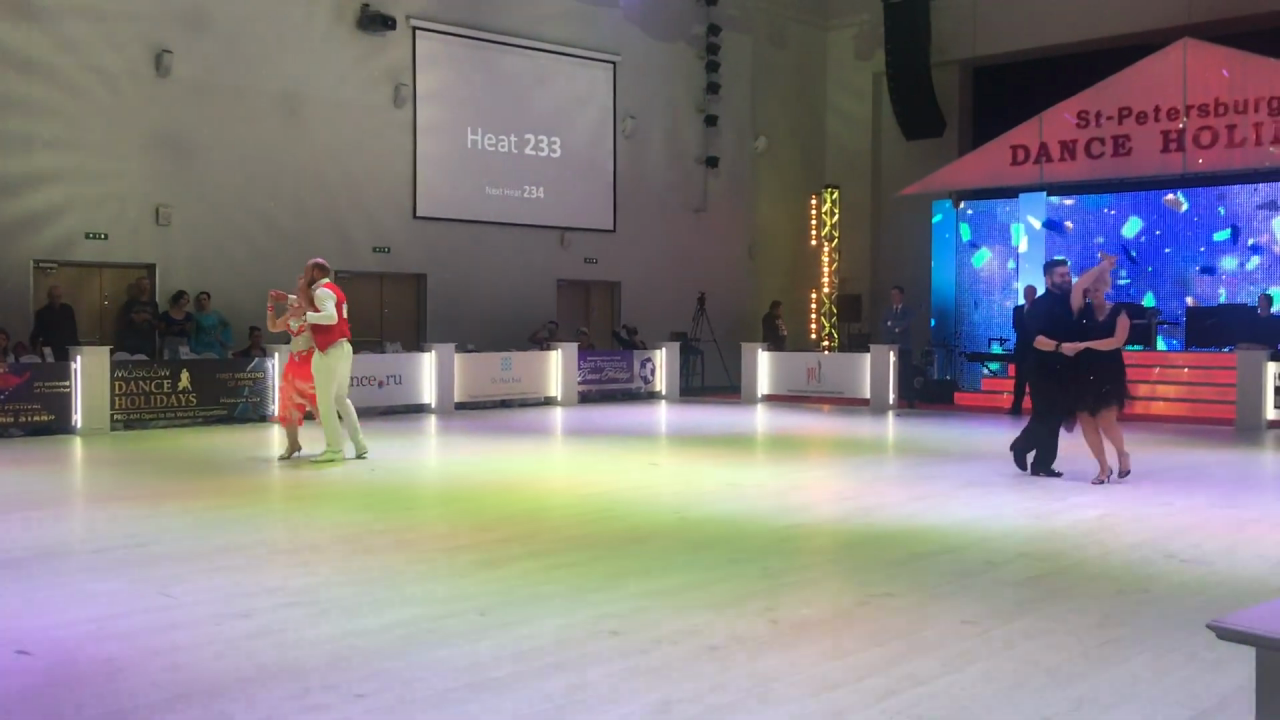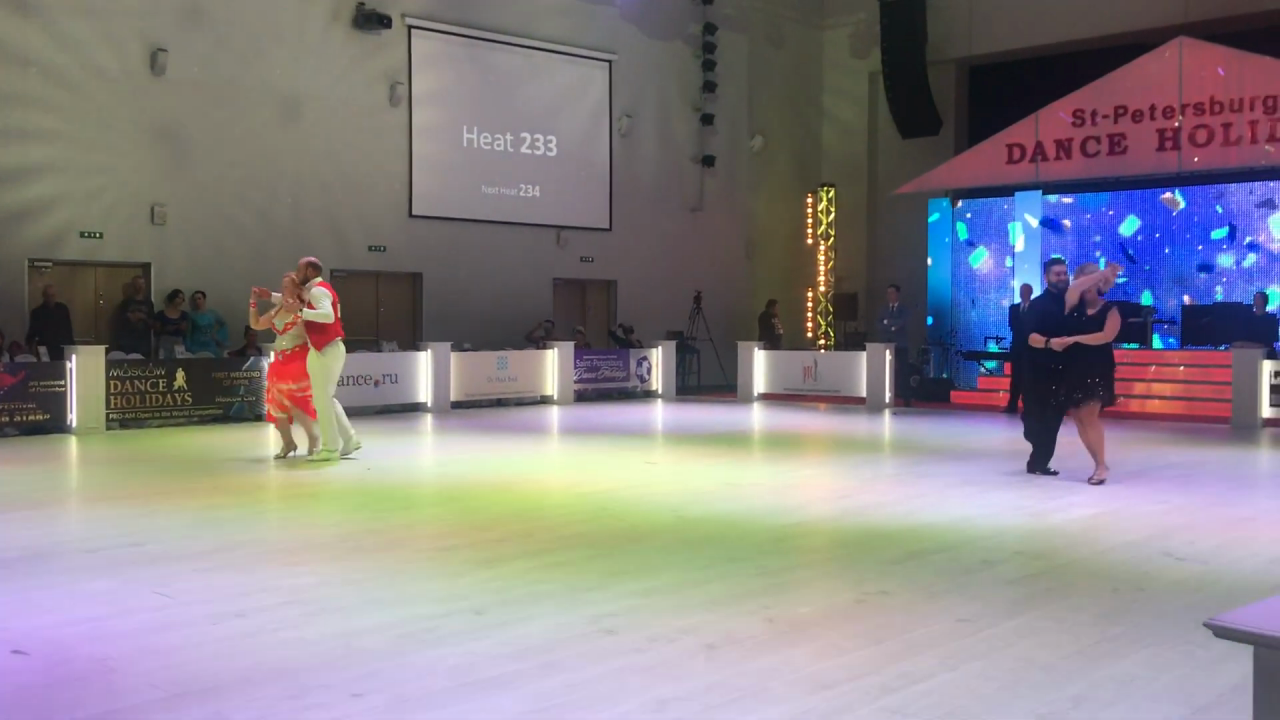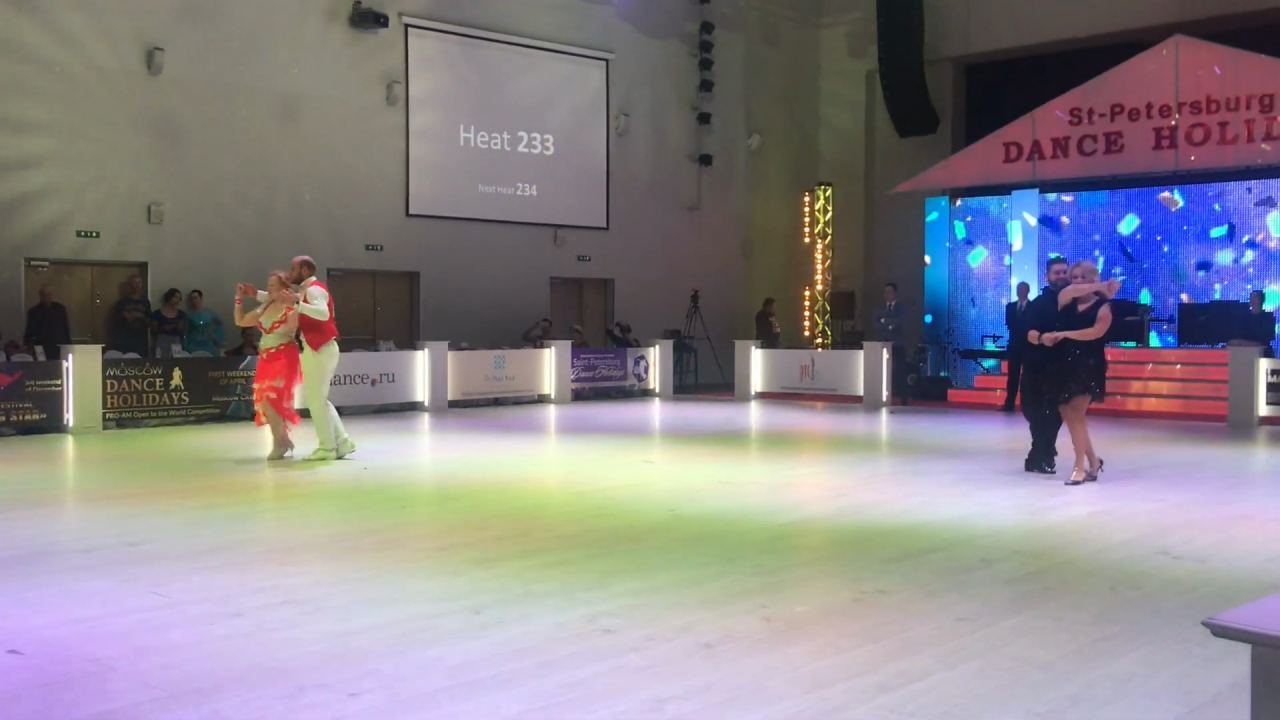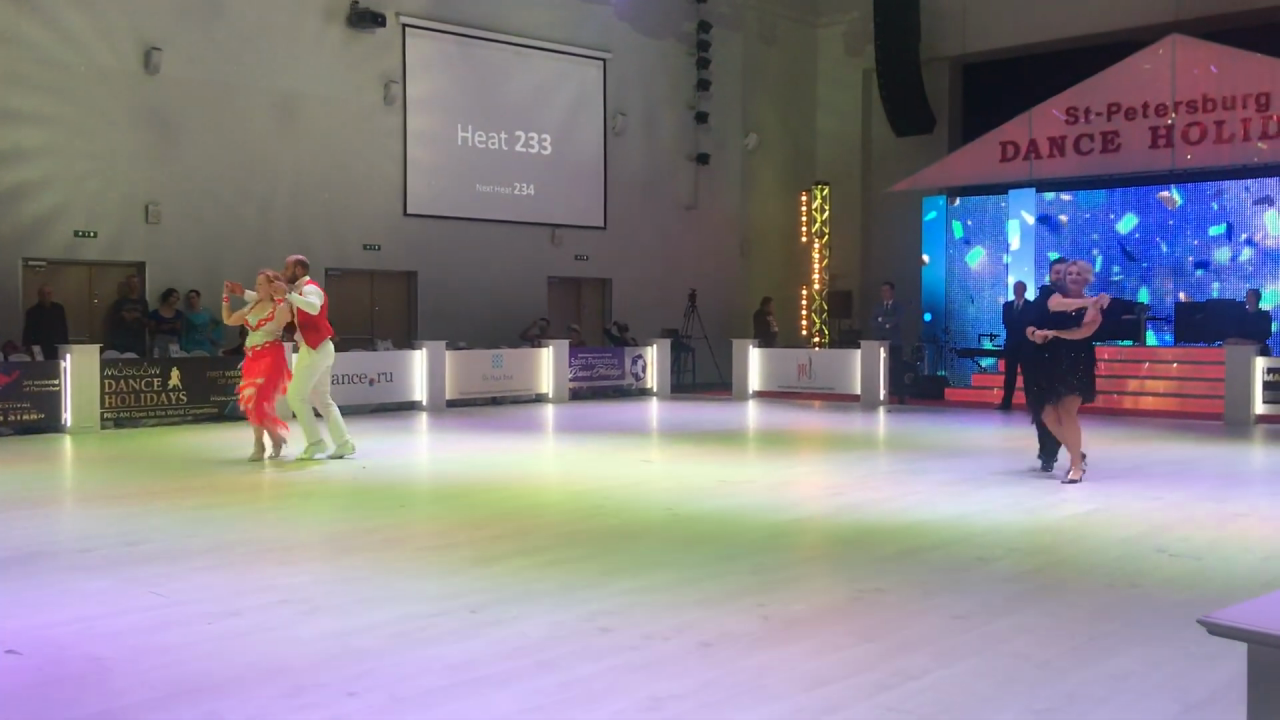
dt=0.1s
person 1, frame 1
left shoulder: (1118, 314)
right shoulder: (1081, 309)
left elbow: (1117, 341)
right elbow: (1077, 288)
left wrist: (1084, 344)
right wrist: (1101, 267)
left hip: (1108, 372)
right hip: (1083, 372)
left knee: (1107, 419)
right knee: (1086, 422)
left ankle: (1122, 454)
right ankle: (1104, 466)
person 1, frame 2
left shoulder: (1110, 310)
right shoulder: (1074, 306)
left elbow: (1106, 336)
left wrist: (1071, 339)
right wrist: (1097, 274)
left hip: (1098, 369)
right hip: (1073, 368)
left knee: (1088, 415)
right knee: (1078, 418)
left ankle: (1102, 464)
right ankle: (1099, 463)
person 1, frame 3
left shoulder: (1103, 305)
right shoulder: (1066, 298)
left elbow: (1097, 331)
right elbow: (1069, 291)
left wrist: (1061, 334)
right wrist: (1099, 288)
left hip: (1088, 363)
right hip: (1064, 363)
left knee: (1076, 412)
right knee: (1068, 415)
left ankle: (1080, 466)
right ankle: (1092, 460)
person 1, frame 4
left shoulder: (1093, 306)
right shoulder: (1057, 299)
left elbow: (1084, 331)
right elbow: (1056, 304)
left wrist: (1051, 333)
right wrist: (1087, 301)
left hip: (1078, 363)
right hip: (1055, 362)
left knee: (1067, 412)
right knee: (1048, 414)
left ankle: (1077, 466)
right ankle: (1076, 455)
person 2, frame 1
left shoulder: (1068, 302)
right shoulder: (1040, 304)
right elbow: (1036, 338)
right wrist: (1061, 346)
left hip: (1061, 368)
right hip: (1044, 368)
left knee: (1056, 415)
right knee: (1045, 414)
left ankle: (1043, 463)
right ankle: (1022, 447)
person 2, frame 2
left shoulder: (1072, 301)
right shoulder: (1038, 305)
right elbow: (1030, 336)
right wrist: (1049, 342)
left hip: (1061, 367)
right hip: (1039, 368)
left knee: (1053, 414)
right knee: (1035, 413)
left ankle: (1039, 460)
right ankle: (1038, 460)
person 2, frame 3
right shoulder: (1039, 302)
right elbow: (1031, 332)
right wrist: (1041, 338)
right hip: (1037, 365)
left knee: (1054, 412)
right knee: (1035, 410)
left ankle: (1039, 456)
right ankle: (1042, 454)
person 2, frame 4
right shoulder: (1042, 301)
right elbow: (1029, 329)
right wrist: (1036, 335)
right hip: (1038, 363)
right knee: (1041, 409)
left ankle: (1049, 451)
right ankle: (1048, 451)
person 3, frame 1
left shoulder: (323, 292)
right shoulder: (330, 292)
left elbow: (331, 317)
left wrist: (304, 315)
left hip: (330, 351)
right hip: (343, 349)
left knee: (325, 401)
right knee: (340, 398)
left ankle: (335, 448)
right ankle: (359, 443)
person 3, frame 2
left shoulder: (318, 291)
right shoulder: (321, 291)
left elbow: (327, 316)
right elbow: (301, 302)
left wrist: (301, 311)
right wrist: (271, 296)
left hip: (324, 350)
right hip: (333, 348)
left knee: (321, 401)
right knee: (327, 398)
left ankle: (330, 448)
right ankle: (349, 439)
person 3, frame 3
left shoulder: (315, 290)
right shoulder: (306, 292)
left elbow: (324, 314)
left wrist: (297, 304)
right wrist: (256, 294)
left hip: (319, 351)
right hip: (323, 350)
left knee: (314, 399)
right knee: (319, 399)
left ankle: (327, 446)
right ankle: (343, 441)
person 3, frame 4
left shoulder: (310, 288)
right shoulder: (299, 290)
left elbow: (314, 308)
left wrist: (287, 295)
right wrist: (245, 293)
left hip: (314, 350)
right hip: (317, 349)
left knee: (298, 396)
right knee: (322, 399)
left ankle: (315, 441)
right ankle: (344, 442)
person 4, frame 1
right shoulder: (292, 313)
right elbow: (273, 327)
right wrist: (271, 306)
left hip: (312, 361)
right hip: (295, 361)
left knee: (316, 403)
right knee: (289, 404)
right ankle: (292, 444)
person 4, frame 2
right shoulder: (277, 310)
left elbow: (305, 330)
right elbow: (255, 324)
left wrist: (296, 309)
right wrist: (253, 302)
left hip: (298, 359)
right hip: (280, 360)
left knee: (294, 403)
right knee: (277, 403)
left ankle: (312, 436)
right ankle: (288, 443)
person 4, frame 3
left shoulder: (291, 309)
right shoulder: (263, 308)
left elbow: (294, 326)
right elbow: (240, 321)
left wrist: (291, 303)
right wrist: (239, 299)
left hip: (284, 358)
right hip: (266, 359)
left knee: (272, 401)
right knee: (265, 402)
left ankle: (282, 440)
right ankle: (283, 441)
person 4, frame 4
left shoulder: (279, 307)
right shoulder: (252, 307)
left elbow: (284, 320)
right elbow: (228, 319)
left wrist: (280, 298)
right wrist: (226, 297)
left hip: (270, 357)
right hip: (252, 358)
left knee: (257, 401)
right knee: (252, 401)
left ankle: (259, 445)
right ankle: (277, 439)
